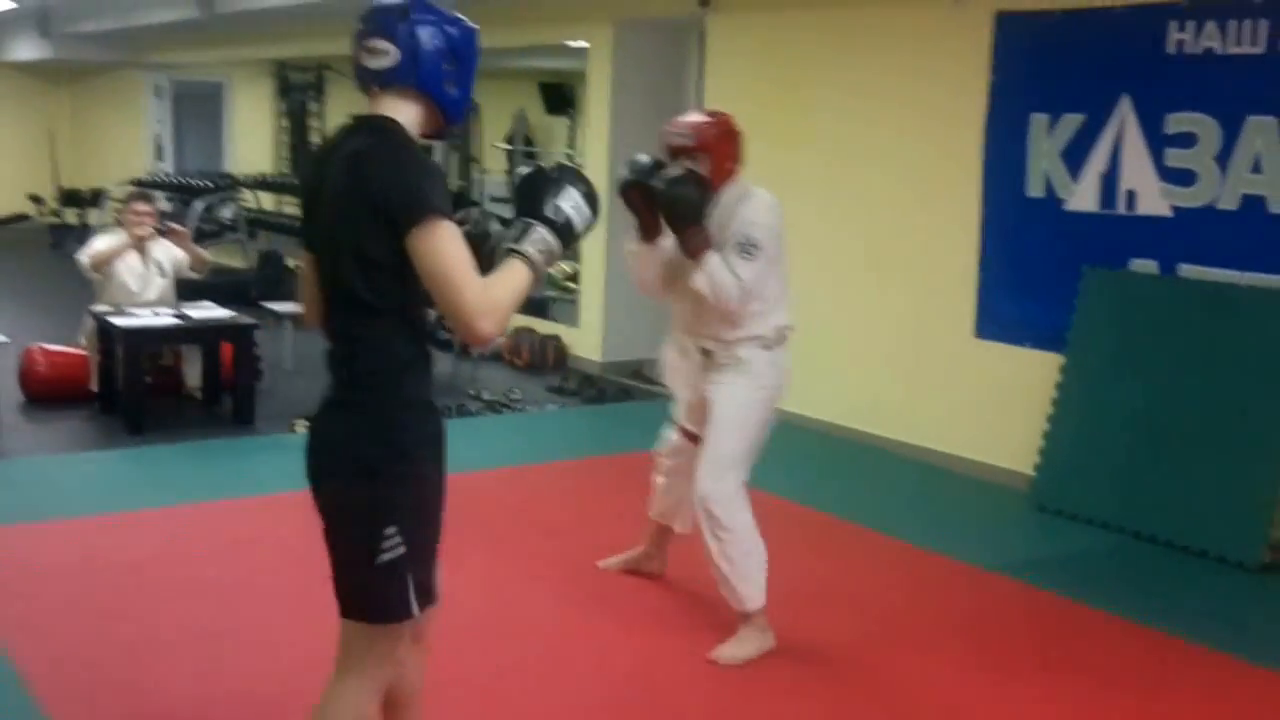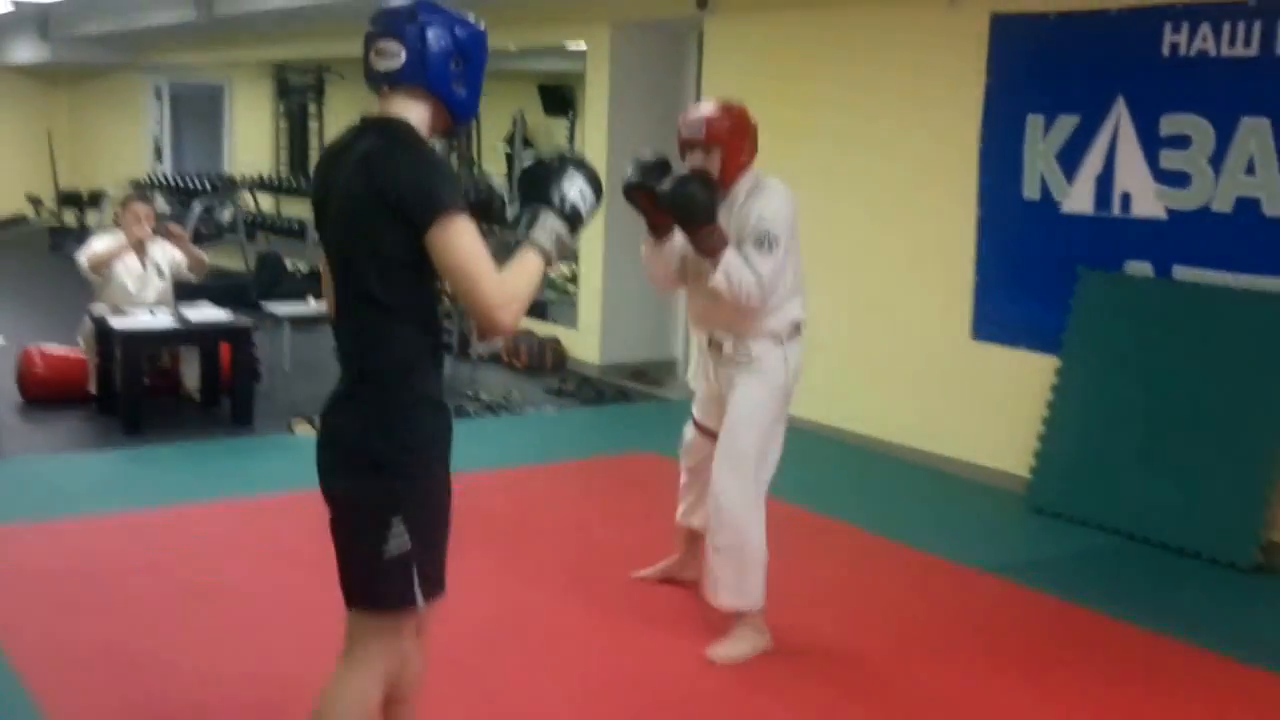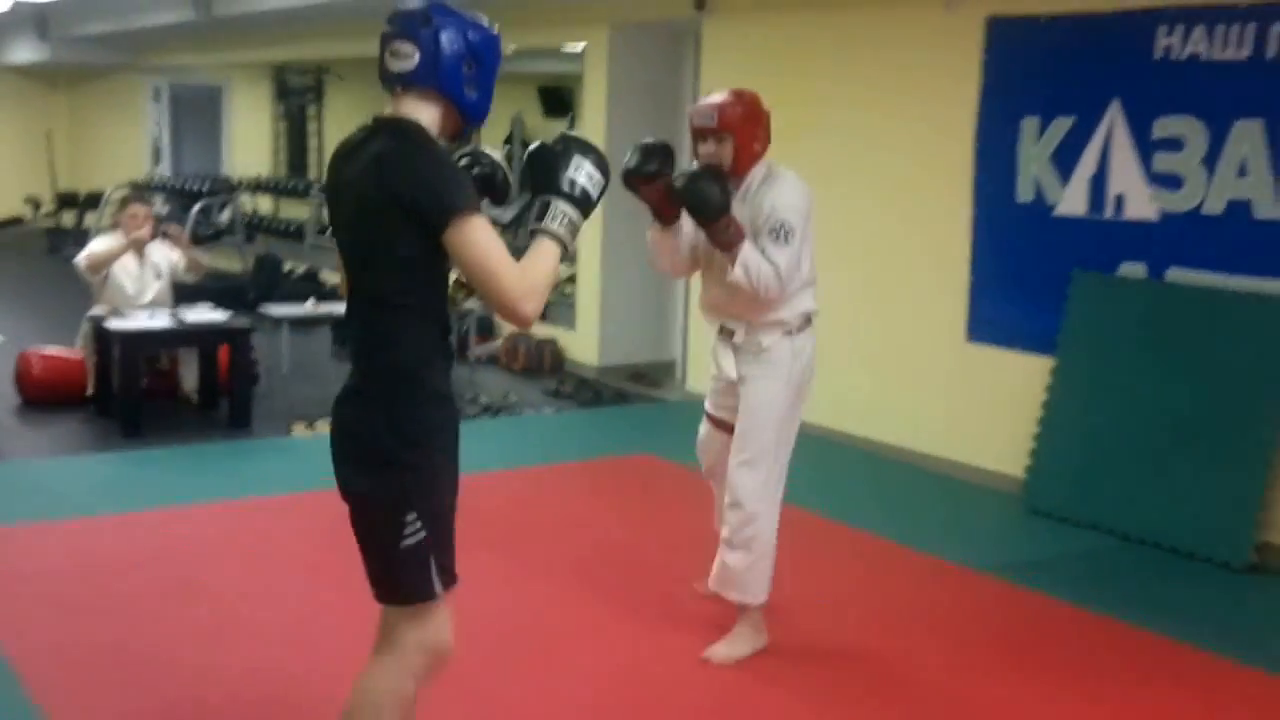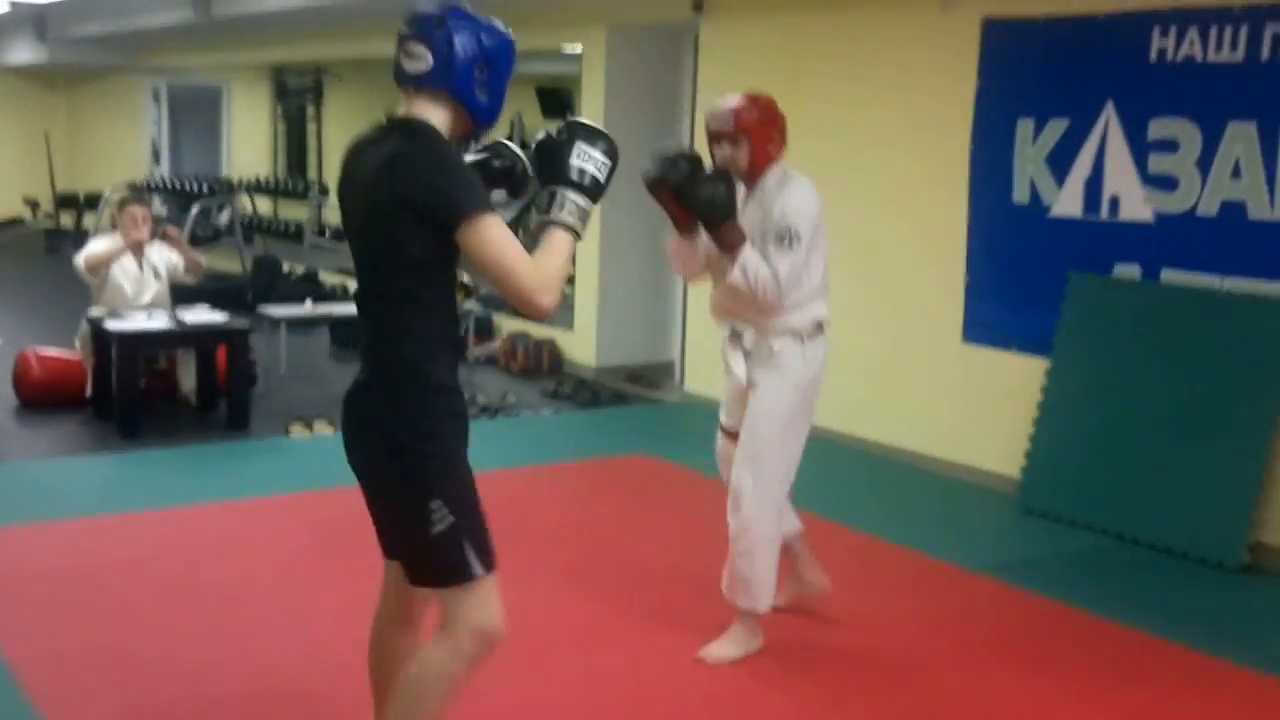
dt=0.1s
person 1, frame 1
left shoulder: (333, 161)
right shoulder: (404, 169)
right elbow: (480, 320)
right wrist: (541, 235)
left hip: (363, 423)
right hip: (383, 435)
left knee: (408, 616)
right knee: (370, 658)
person 1, frame 2
left shoulder: (343, 157)
right shoulder: (415, 165)
right elbow: (498, 310)
right wrist: (550, 224)
left hip: (371, 418)
right hip: (391, 431)
left knee: (403, 618)
right knee: (379, 646)
person 1, frame 3
left shoulder: (354, 157)
right shoulder: (427, 167)
right elbow: (520, 302)
right wrist: (560, 211)
left hip: (380, 412)
right hip: (401, 425)
left knee: (413, 612)
right knee: (420, 637)
person 1, frame 4
left shoulder: (369, 153)
right shoulder: (434, 167)
right elbow: (536, 293)
right wrist: (570, 199)
left hip: (385, 409)
right hip: (414, 421)
left knee: (406, 593)
right knee: (476, 620)
person 2, frame 1
left shoulder: (755, 209)
right shoulder: (683, 206)
left elbow: (731, 296)
right elbow: (653, 282)
left wrist: (693, 232)
right wrist: (648, 219)
left hip: (748, 364)
right hip: (700, 359)
left knee: (717, 485)
right knee: (676, 455)
left ankle: (756, 622)
right ankle: (654, 552)
person 2, frame 2
left shoulder: (769, 201)
right shoulder: (704, 199)
left elbow: (751, 293)
right elbow: (668, 277)
left wrist: (706, 229)
right wrist: (658, 219)
left hip: (765, 358)
right hip: (721, 353)
left knee: (732, 484)
right knee: (698, 455)
left ankle: (752, 623)
right ankle: (687, 558)
person 2, frame 3
left shoulder: (783, 191)
right shoulder: (714, 190)
left elbow: (770, 284)
right elbow: (676, 263)
left wrist: (720, 224)
right wrist: (662, 205)
left hip: (777, 348)
right hip: (735, 344)
left knee: (750, 480)
right knee: (716, 455)
left ankle: (751, 620)
right ankle: (743, 567)
person 2, frame 4
left shoulder: (795, 198)
right shoulder: (738, 192)
left elbow: (769, 287)
right elbow: (696, 267)
left wrist: (725, 226)
right wrist: (685, 215)
left hip: (787, 354)
right hip: (755, 352)
left knee: (755, 485)
right knee: (738, 465)
left ankle: (748, 624)
right ankle: (803, 570)
person 3, frame 1
left shoulder: (167, 246)
right shoulder: (108, 242)
left elbow: (202, 268)
right elbow: (91, 265)
left wrist: (187, 245)
right wrist: (131, 243)
right knee: (97, 326)
left ankle: (196, 386)
person 3, frame 2
left shoulder: (164, 247)
right shoulder: (106, 243)
left elbow: (200, 269)
right elbow: (89, 265)
left wrist: (185, 246)
right wrist: (129, 244)
left ankle: (194, 387)
person 3, frame 3
left shoulder: (163, 248)
right shoulder: (105, 244)
left elbow: (199, 270)
right elbow: (87, 266)
left wrist: (185, 247)
right wrist: (127, 245)
left ankle: (192, 389)
person 3, frame 4
left shoulder: (161, 249)
right shoulder: (103, 245)
left elbow: (197, 272)
right elbow: (86, 267)
left wrist: (183, 248)
right wrist: (126, 246)
left ankle: (191, 390)
